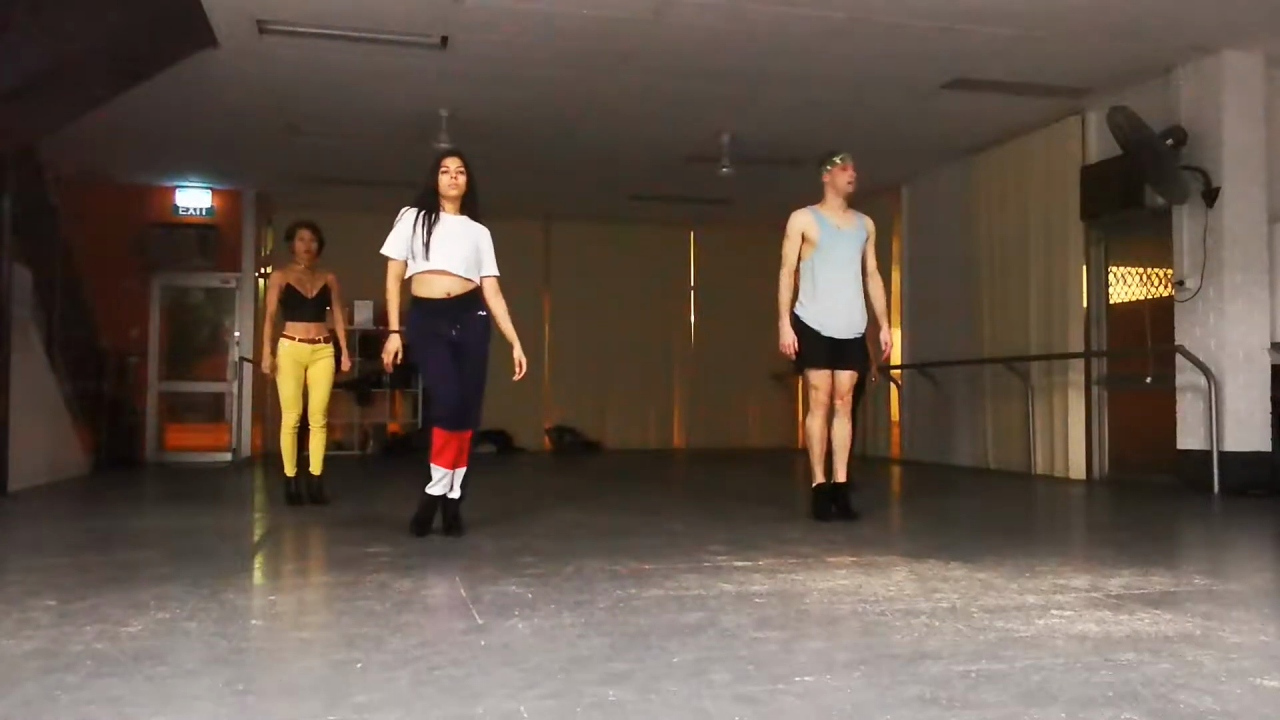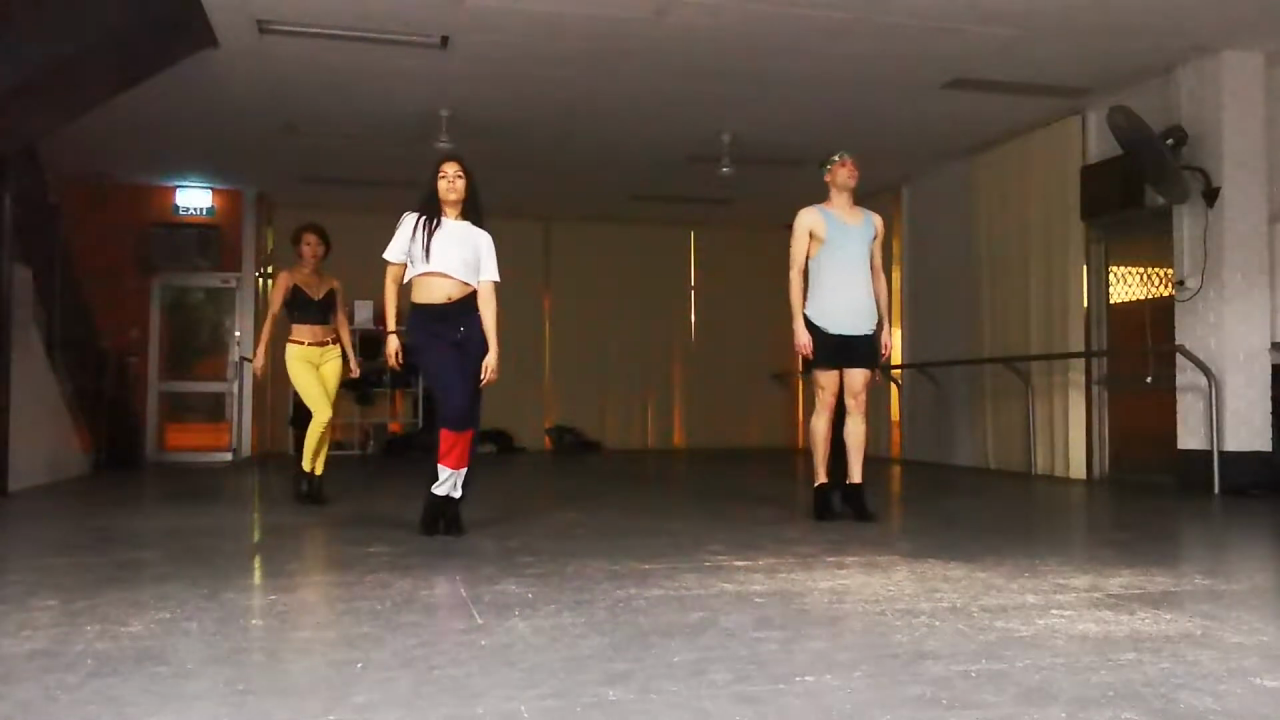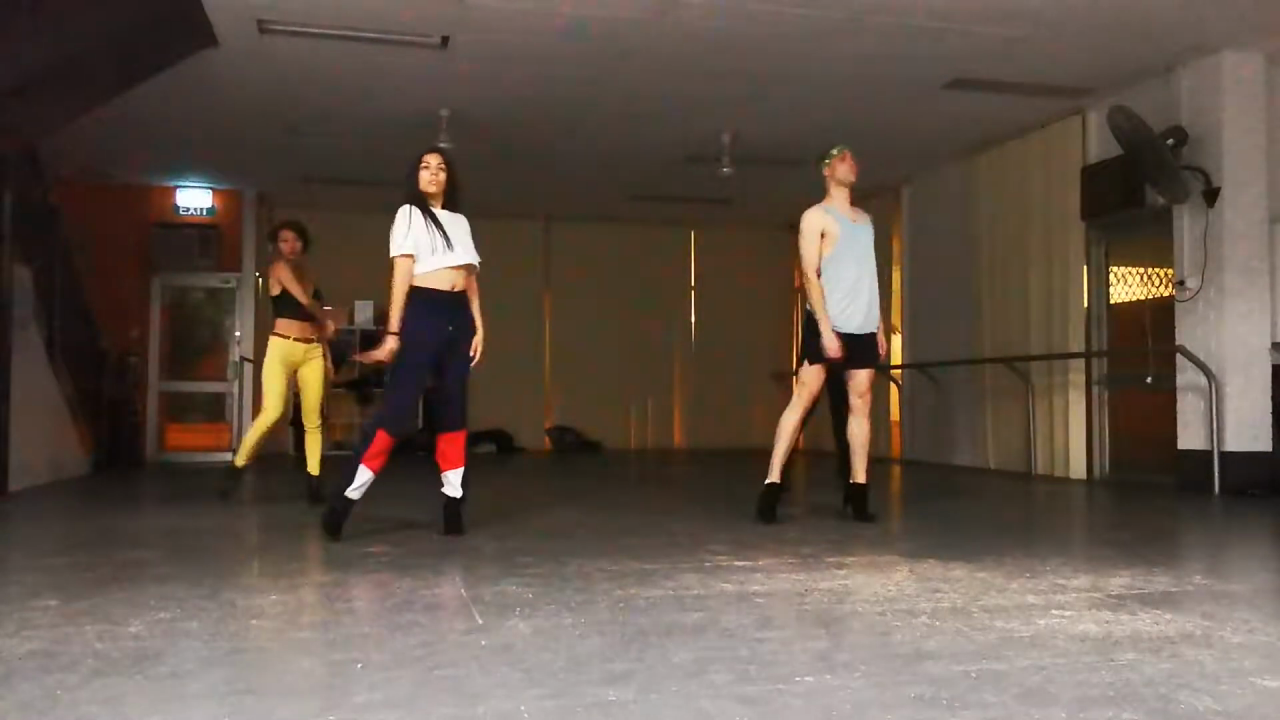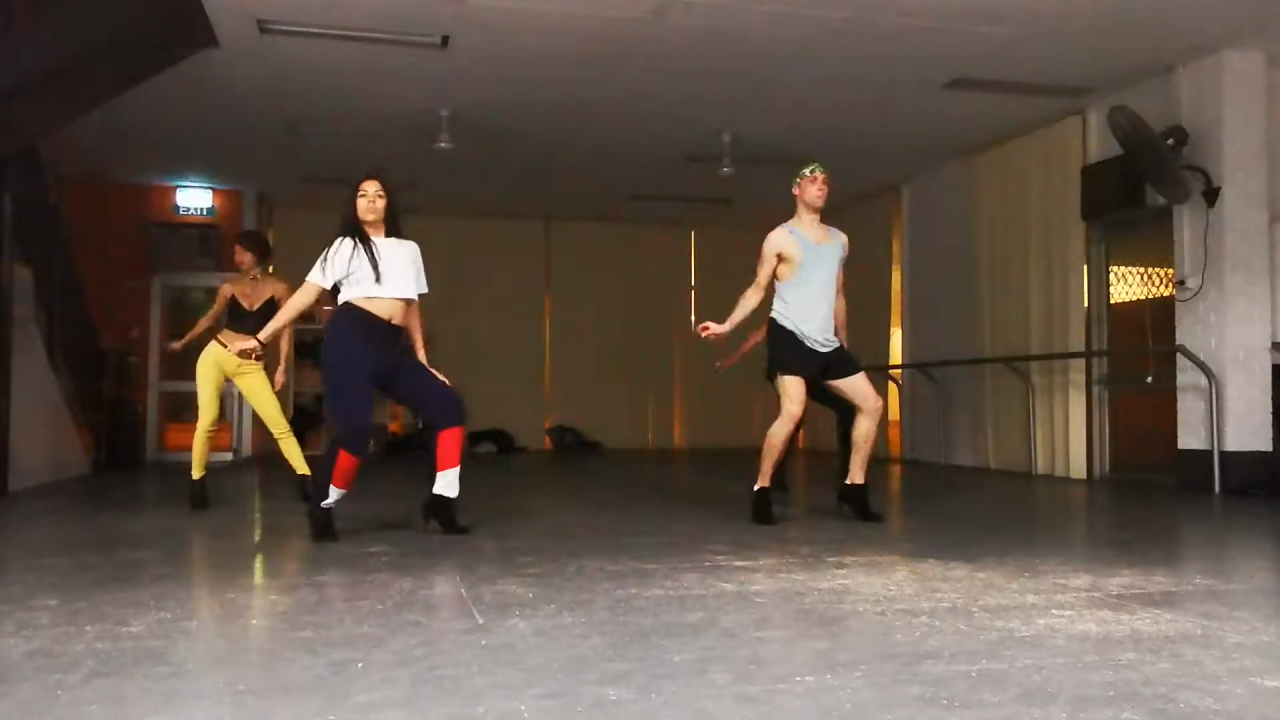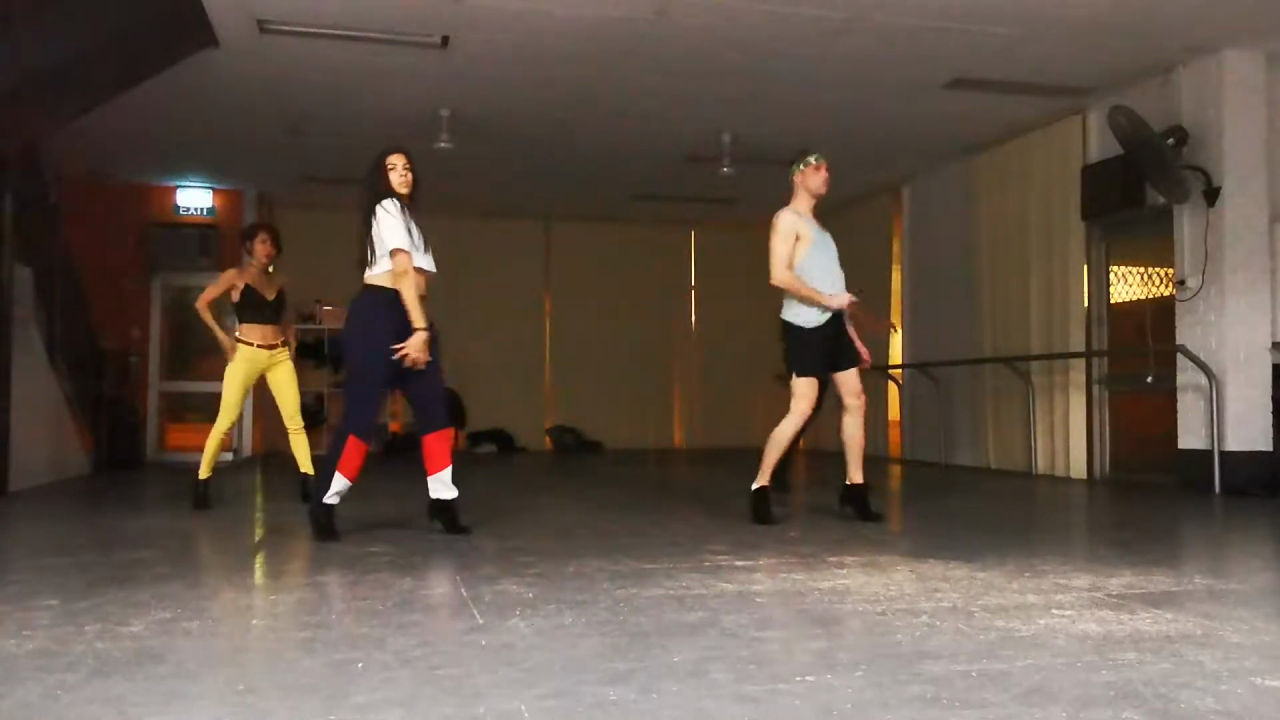
dt=0.7s
person 1, frame 1
left shoulder: (479, 232)
right shoulder: (412, 218)
left elbow: (492, 291)
right elbow: (394, 276)
left wrist: (516, 343)
right wrist: (394, 331)
left hip: (470, 318)
right hip: (426, 319)
left knee: (467, 410)
right knee: (448, 402)
left ankle: (452, 499)
right ankle: (435, 490)
person 1, frame 2
left shoulder: (480, 237)
right shoulder: (414, 223)
left elbow: (487, 294)
right elbow: (392, 280)
left wrist: (493, 349)
right wrist: (390, 332)
left hip: (468, 323)
right hip: (426, 325)
left knee: (467, 413)
right knee: (455, 405)
left ankle: (451, 499)
right ankle: (441, 492)
person 1, frame 3
left shoulder: (460, 221)
right shoulder: (409, 214)
right elbow: (402, 274)
left wrist: (479, 327)
right wrist: (393, 333)
left hip: (458, 316)
right hip: (422, 312)
left knee: (452, 408)
right knee: (400, 405)
left ankle: (452, 499)
right ankle: (349, 495)
person 1, frame 4
left shoulder: (409, 249)
right shoulder: (347, 246)
right elbow: (306, 294)
left wrist: (422, 360)
right wrist: (260, 337)
left hip: (393, 348)
right hip: (351, 339)
left knee: (448, 406)
right knee: (355, 430)
left ankle: (441, 501)
right ankle: (322, 507)
person 1, frame 5
left shoulder: (402, 213)
right shoulder: (388, 208)
right elbow: (402, 270)
left wrist: (419, 329)
right wrist: (419, 329)
left hip: (405, 318)
right hip: (377, 316)
left knee: (434, 407)
right knee: (362, 411)
left ankle: (442, 501)
right ankle: (324, 504)
person 2, frame 1
left shoulder: (865, 224)
right shoulder: (802, 219)
left elbow: (872, 275)
right elbow: (787, 272)
left wrist: (884, 324)
right wrist: (784, 323)
left hip: (852, 328)
right hip: (814, 325)
left knee: (844, 404)
right knee: (819, 403)
left ankle: (840, 486)
right ankle: (819, 486)
person 2, frame 2
left shoulder: (873, 221)
right shoulder: (809, 217)
left elbow: (878, 274)
right elbow: (795, 272)
left wrist: (885, 324)
right wrist: (798, 323)
left hip: (862, 326)
right hip: (823, 324)
left knee: (856, 403)
right knee: (825, 403)
left ankle: (854, 487)
right ankle: (822, 486)
person 2, frame 3
left shoulder: (865, 219)
right shoulder: (815, 217)
right elbow: (810, 275)
left wrist: (879, 325)
right wrist: (825, 328)
left hip: (864, 327)
right hip: (828, 323)
left knee: (861, 404)
right knee: (803, 398)
left ankle: (857, 489)
right ankle: (772, 484)
person 2, frame 4
left shoulder: (839, 239)
right shoulder: (779, 238)
right elbow: (757, 290)
left wrist: (842, 340)
right wrist: (725, 325)
left hip: (828, 342)
right hip: (790, 335)
left knee: (871, 404)
right knee: (792, 411)
left ankle: (854, 487)
right ankle: (761, 491)
person 2, frame 5
left shoulder: (818, 228)
right shoulder: (787, 219)
right elbow: (778, 276)
left wrist: (854, 336)
right wrist: (826, 299)
left hip: (835, 325)
right hip: (805, 326)
left knee: (855, 402)
right knee: (801, 409)
left ankle: (854, 488)
right ankle: (760, 487)
person 3, frame 1
left shoulder: (329, 279)
right shoulder: (279, 276)
left elbow: (337, 316)
right elbow: (270, 316)
left wrist: (344, 350)
right wrist: (267, 351)
left hip: (323, 350)
right hip: (290, 348)
left knee: (318, 418)
right knee: (291, 417)
left ankle: (315, 481)
right ankle: (291, 481)
person 3, frame 2
left shoulder: (333, 283)
right shoulder: (287, 278)
left elbow: (341, 321)
right elbow: (272, 315)
left wrist: (351, 356)
right wrist: (261, 351)
left hip: (331, 353)
right hip: (299, 352)
left knee: (325, 417)
right knee: (323, 412)
left ankle: (316, 481)
right ankle: (304, 471)
person 3, frame 3
left shoulder: (309, 277)
right shoulder: (279, 268)
right elbow: (304, 300)
left wrist: (326, 355)
right wrist: (326, 322)
left hip: (311, 352)
right hip: (281, 348)
left knee: (313, 419)
right knee: (272, 412)
left ankle: (314, 482)
right ankle: (238, 466)
person 3, frame 4
left shoulder: (279, 288)
right shoulder: (230, 288)
left elbow: (286, 330)
right elbow: (211, 317)
left wrist: (283, 367)
right wrist: (182, 342)
left hip: (250, 366)
right hip: (215, 356)
left knee: (279, 424)
right knee: (207, 421)
left ankle: (306, 479)
right ankle: (197, 483)
person 3, frame 5
left shoulder: (278, 282)
right shoulder: (235, 276)
right elbow: (201, 303)
left wrist: (292, 344)
right wrist: (221, 334)
left hip: (280, 356)
right hip: (246, 355)
left knee: (295, 420)
right knee: (225, 421)
left ankle: (309, 481)
right ankle: (202, 481)
